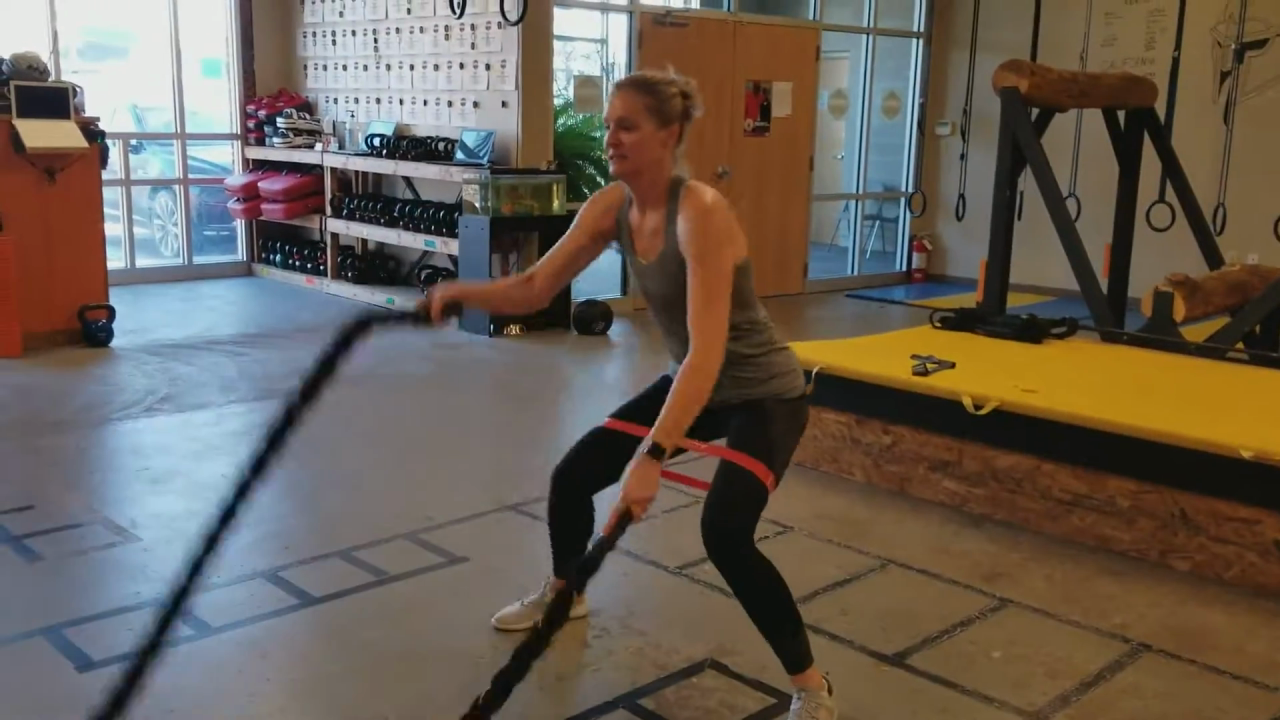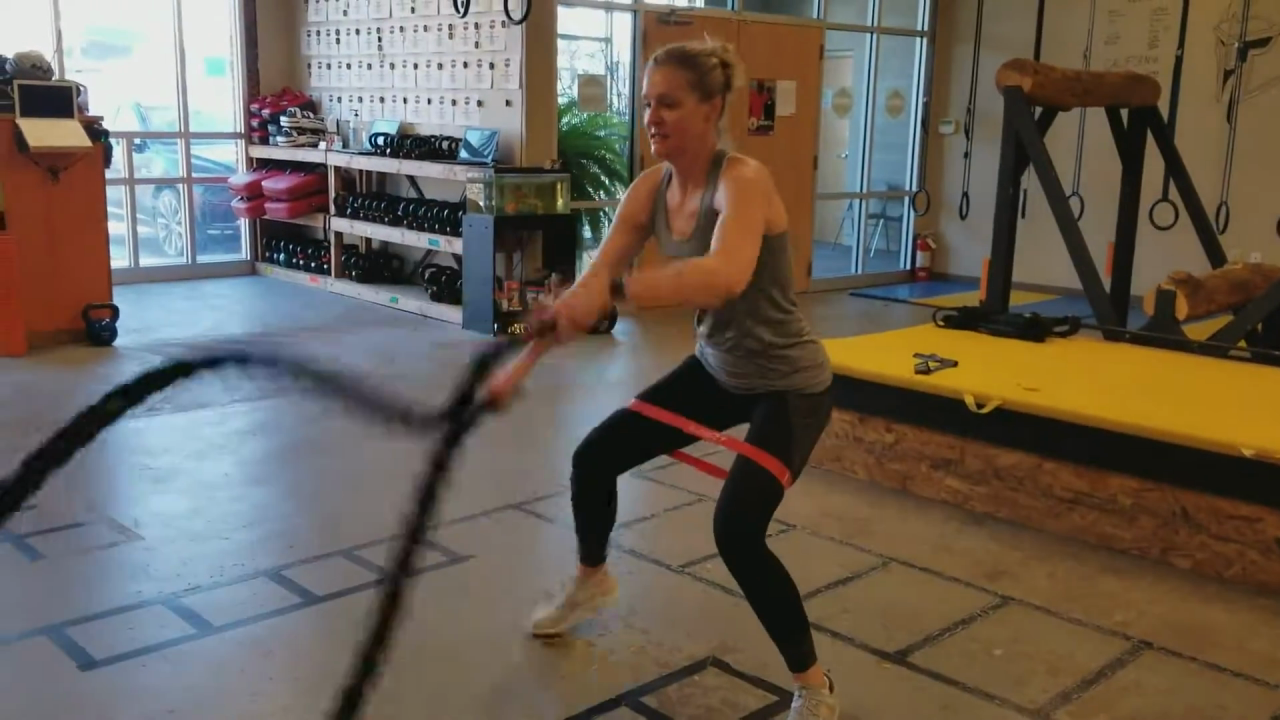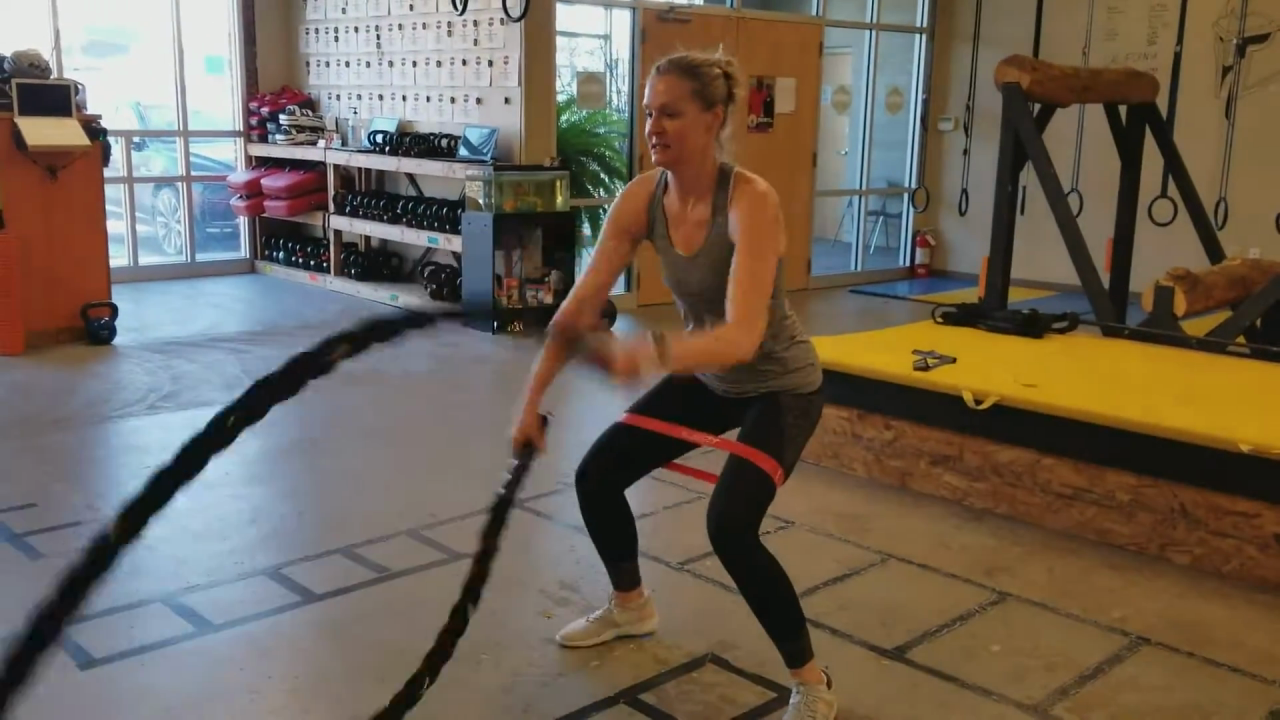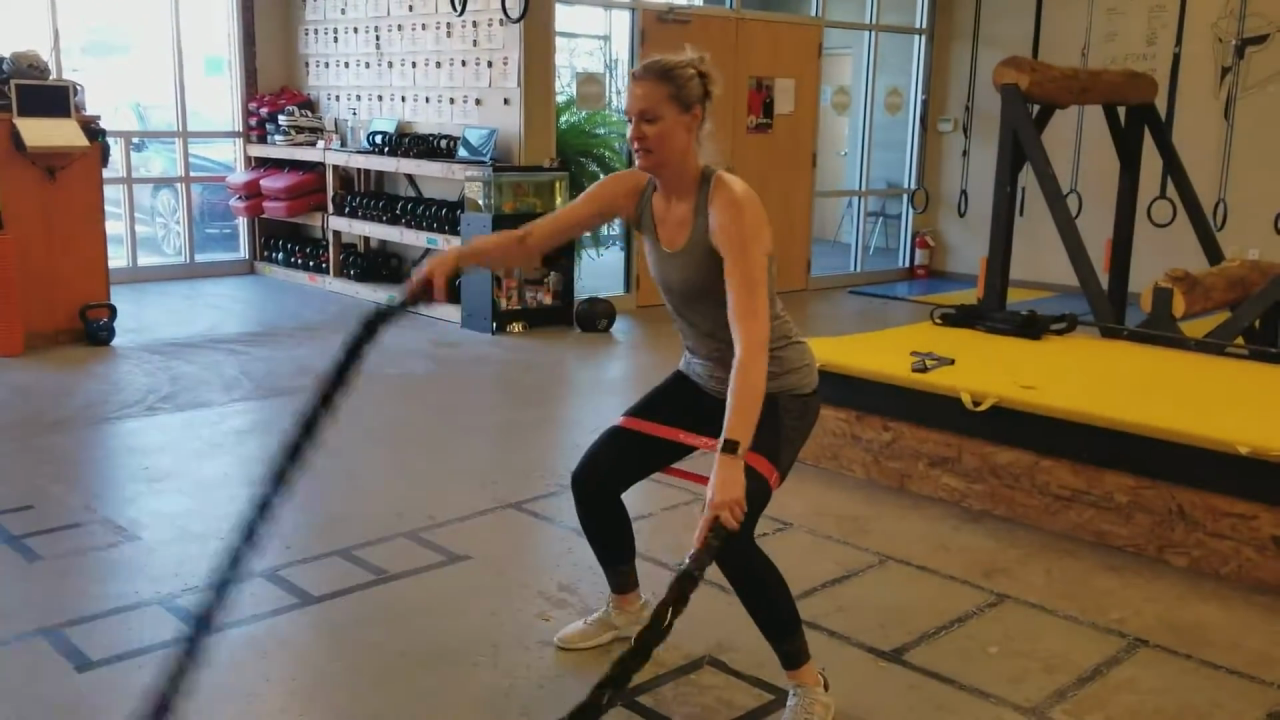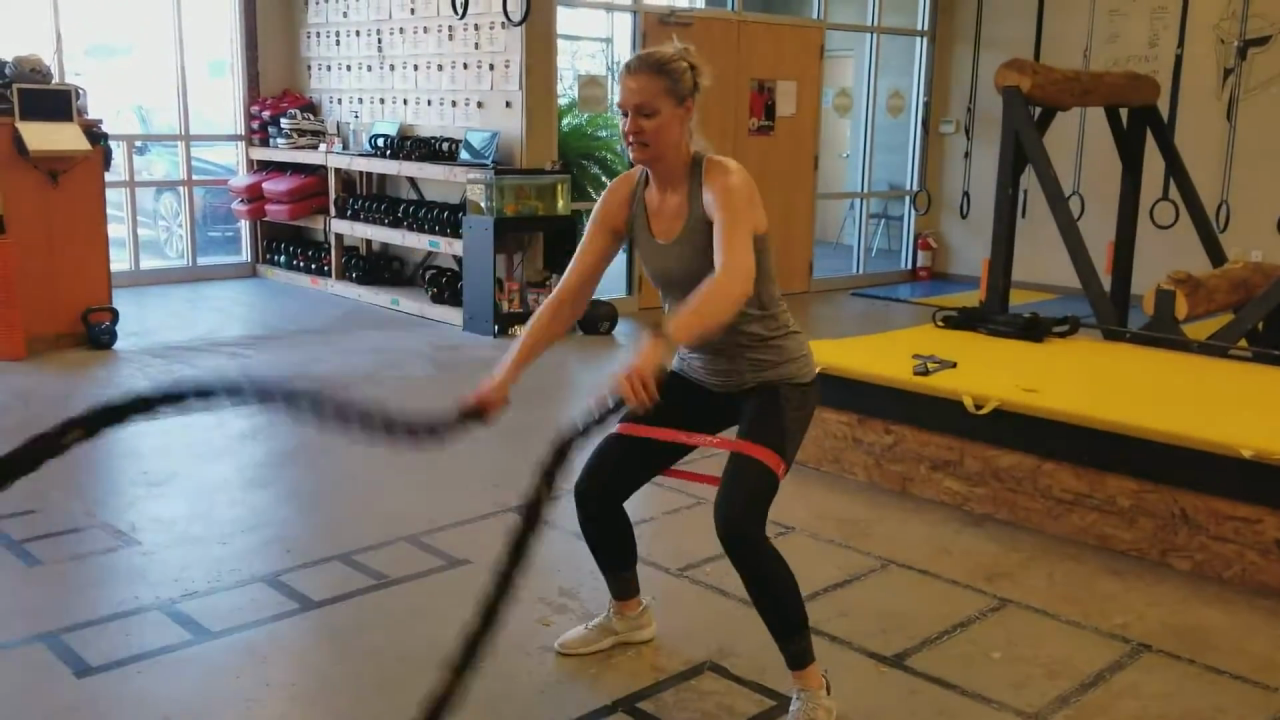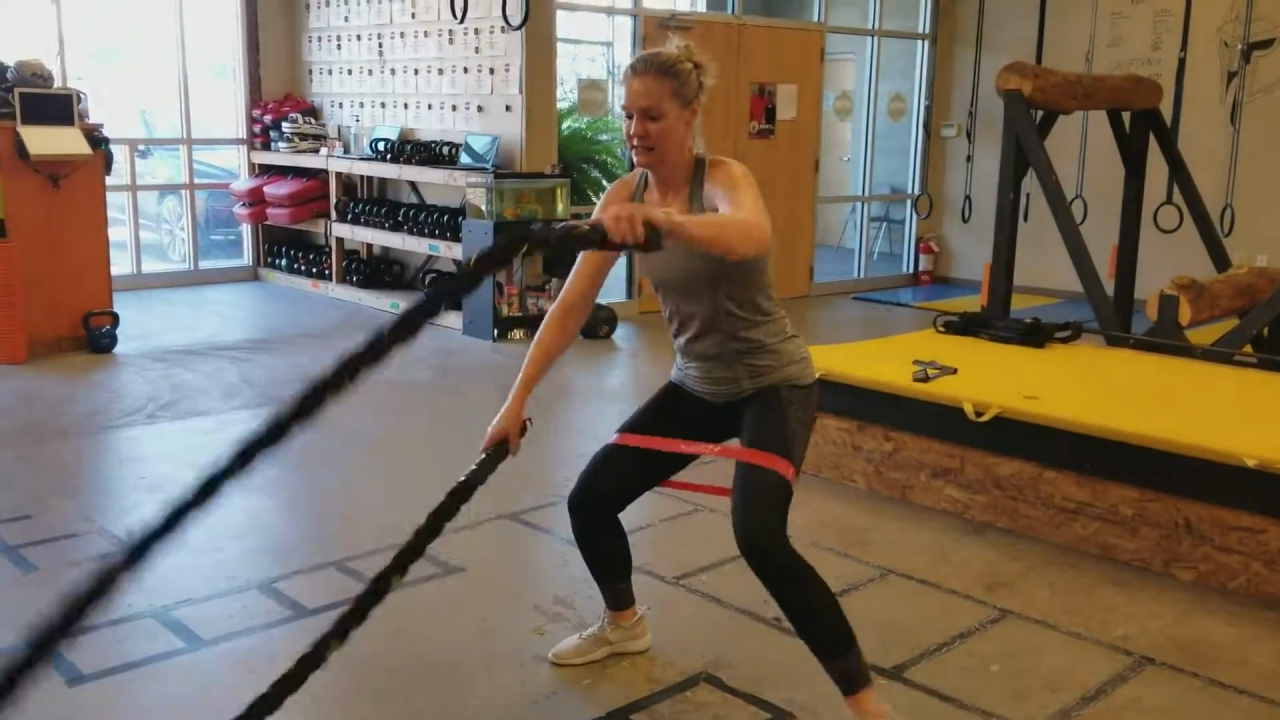
dt=0.2s
person 1, frame 1
left shoulder: (703, 212)
right shoulder: (610, 207)
left elbow: (706, 352)
right elbow: (534, 289)
left wrist: (649, 460)
right wrist: (459, 294)
left hip: (764, 393)
right hip: (689, 384)
left knee: (725, 533)
right knee: (572, 474)
right ankle: (561, 593)
person 1, frame 2
left shoulder: (744, 180)
right shoulder: (649, 190)
left elbow: (723, 278)
right elbow: (589, 295)
left wrist: (619, 287)
right wrist: (523, 361)
left hip: (788, 382)
right hip: (716, 368)
left knee: (736, 528)
right knee: (594, 456)
right ankle: (591, 583)
person 1, frame 3
left shoulder: (751, 201)
right shoulder: (642, 197)
left elbow: (743, 337)
right elbow: (583, 301)
left wrist: (656, 351)
right wrist: (531, 399)
left hip: (782, 386)
right hip: (707, 379)
left knee: (728, 526)
right knee: (597, 473)
right ankle: (629, 605)
person 1, frame 4
left shoulder: (732, 203)
right shoulder: (631, 190)
left elbow: (752, 339)
right elbow: (531, 240)
left wrist: (730, 458)
right wrist: (458, 253)
left hip: (778, 386)
right hip: (701, 374)
left knee: (726, 527)
right knee: (592, 478)
right ankle: (627, 607)
person 1, frame 5
left shoulder: (724, 180)
right shoulder: (624, 192)
left elbow: (735, 284)
right elbow: (568, 296)
left wrist: (654, 350)
right wrist: (506, 375)
left hip: (772, 374)
right hip: (696, 373)
left knee: (738, 524)
right knee: (596, 488)
right ankle: (629, 612)
person 1, frame 6
left shoulder: (724, 178)
right shoulder: (622, 196)
left elbow: (749, 234)
right elbow: (571, 305)
left wrist: (657, 217)
right wrist: (516, 403)
left hip: (772, 384)
right hip: (698, 384)
left knee: (757, 539)
right knee: (589, 500)
right ankle: (624, 623)
